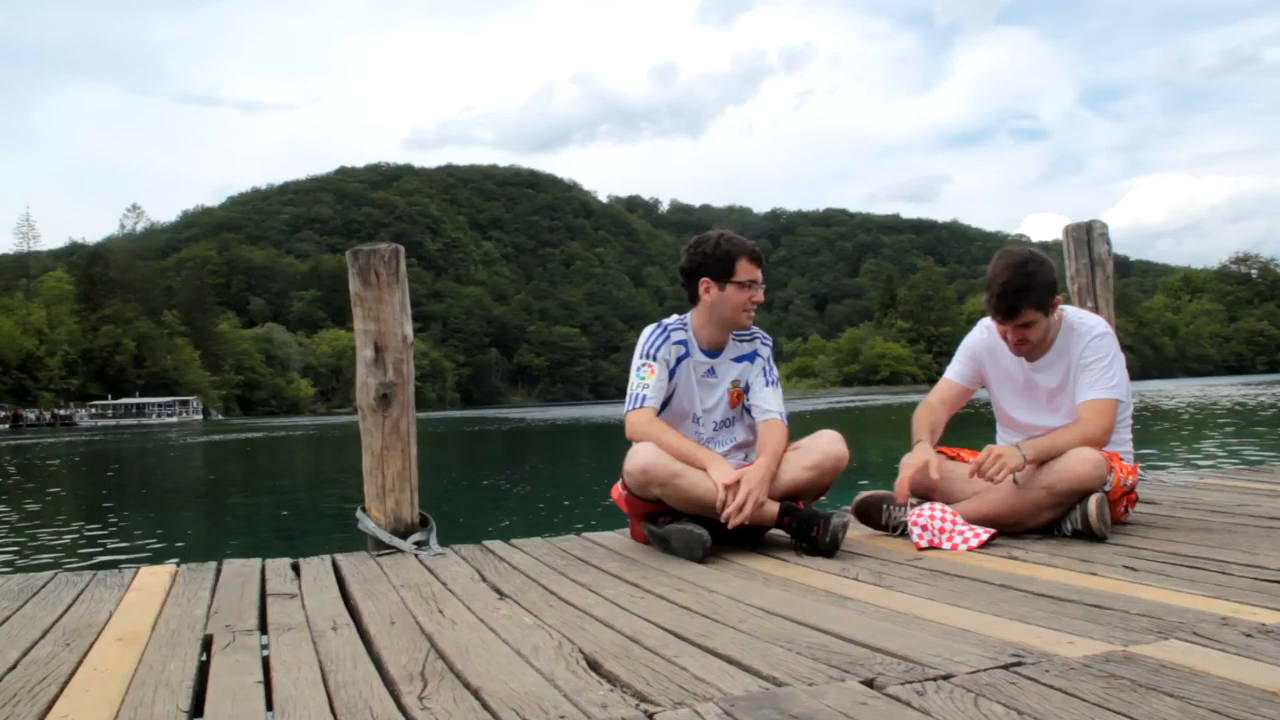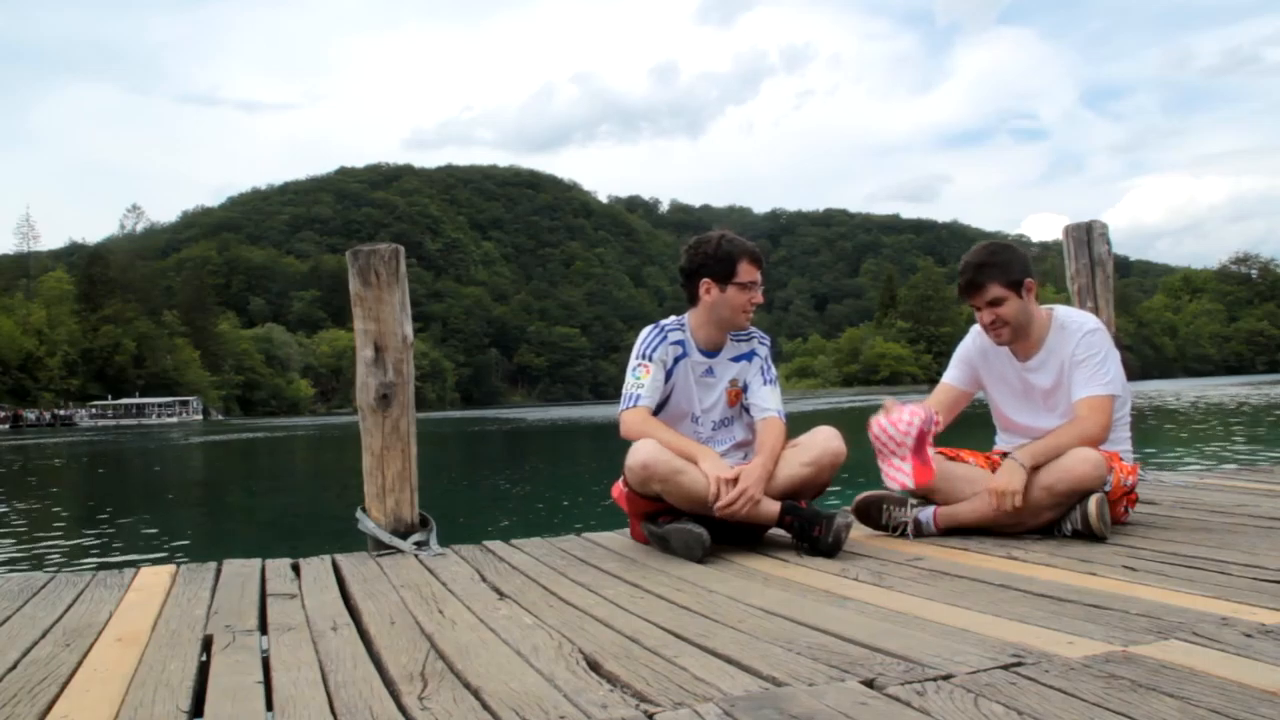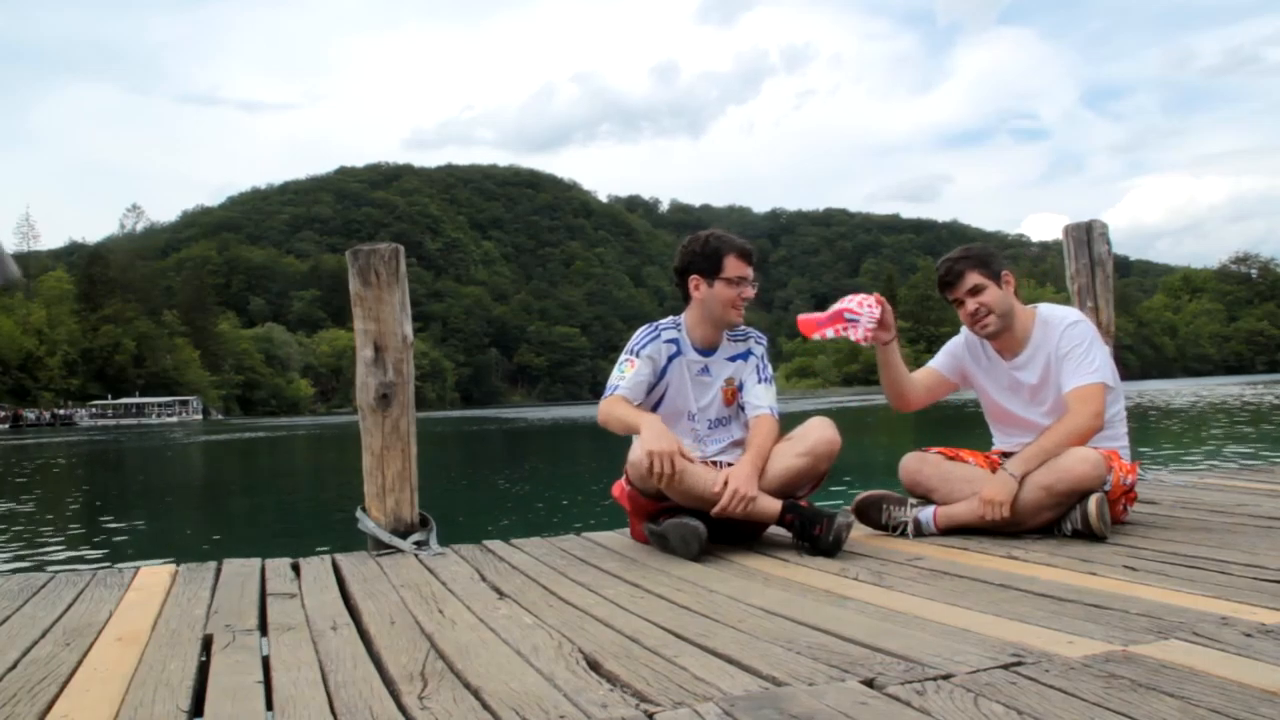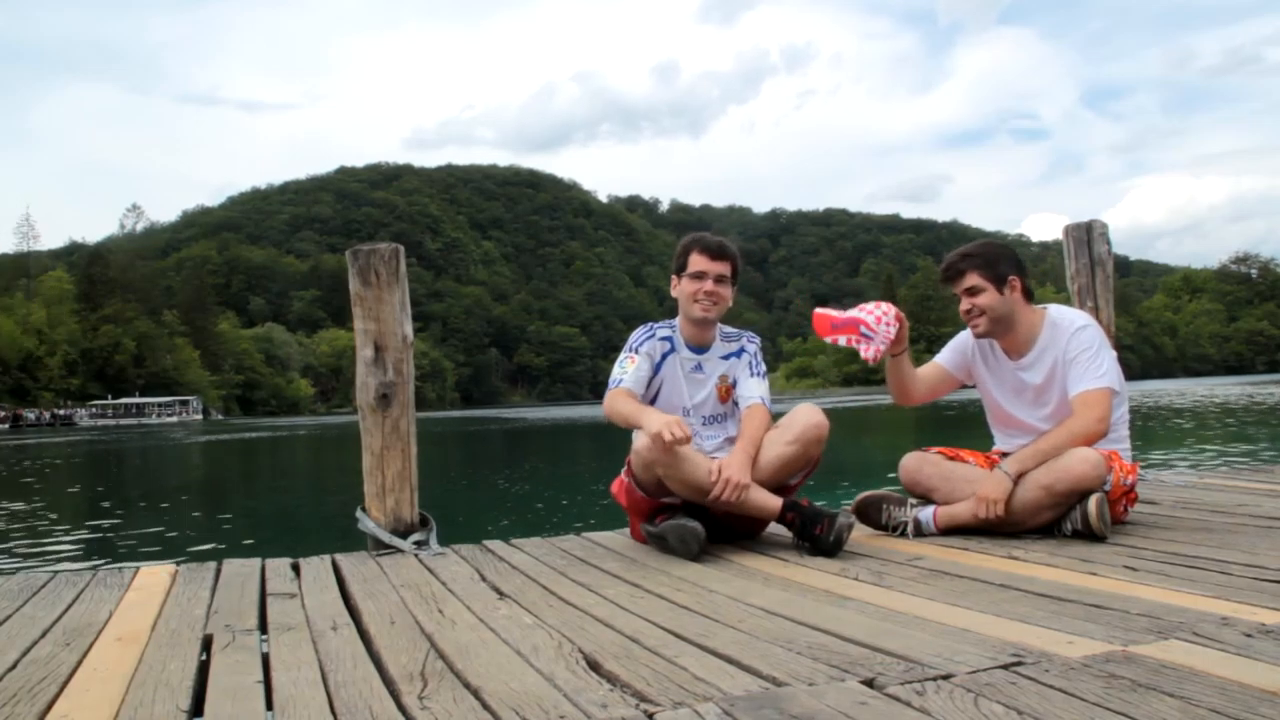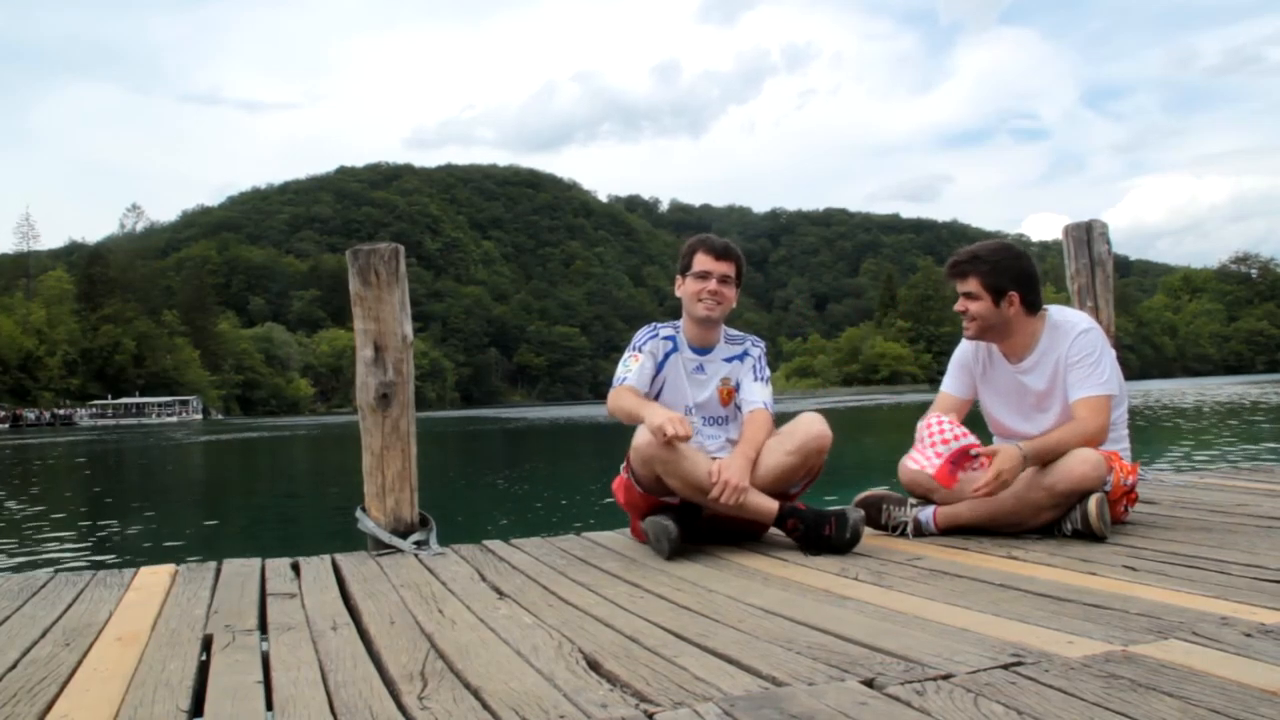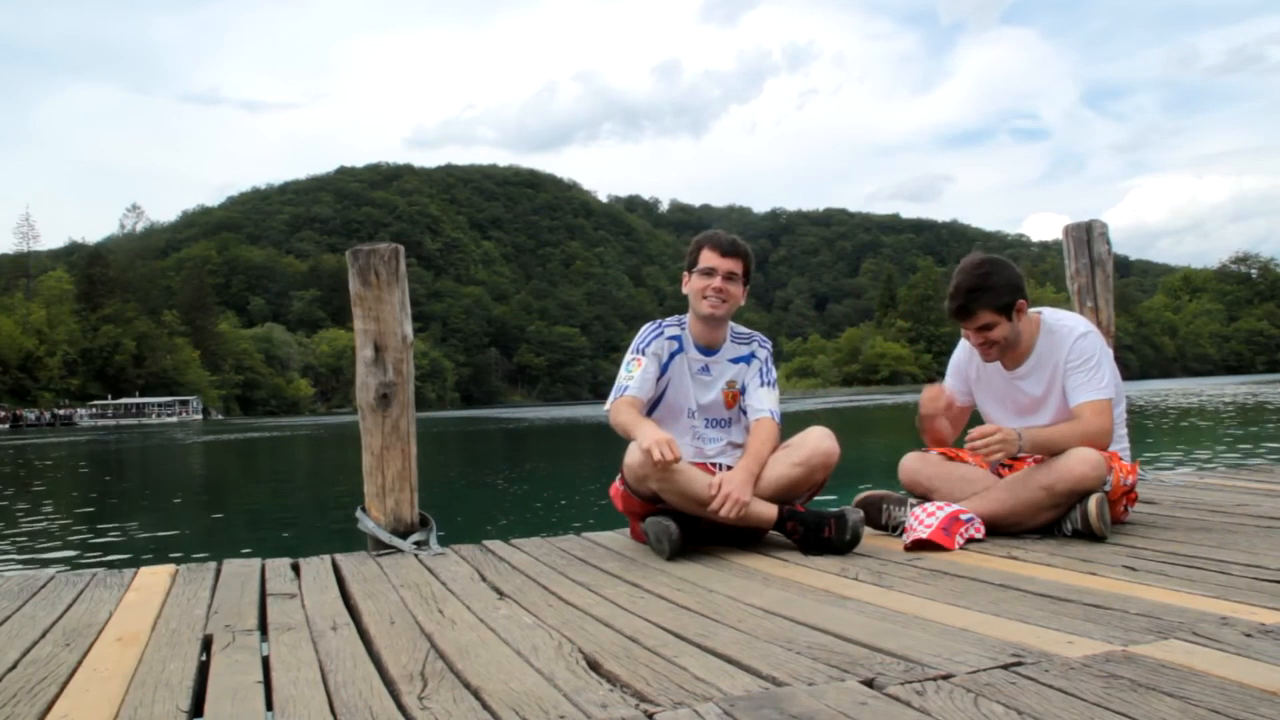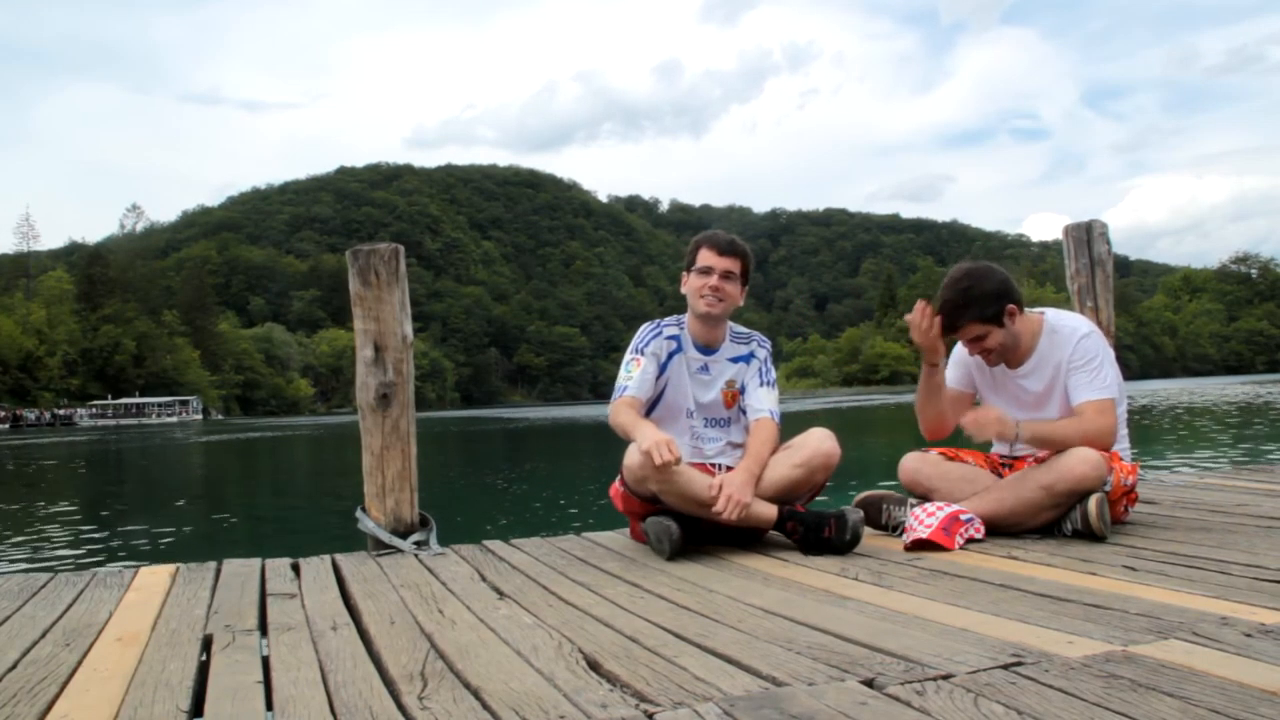
dt=0.5s
person 1, frame 1
left shoulder: (756, 346)
right shoulder: (661, 338)
left elbow: (772, 419)
right elbow: (638, 423)
left wrist: (761, 470)
right wrist: (713, 463)
left hip: (739, 480)
right hip: (674, 483)
left knee: (831, 447)
right knee: (642, 462)
left ankle: (690, 520)
right ankle: (793, 518)
person 1, frame 2
left shoulder: (754, 345)
right shoulder: (659, 340)
left elbow: (770, 419)
right elbow: (632, 422)
left wrist: (759, 468)
right wrist: (704, 456)
left hip: (737, 480)
right hip: (673, 484)
left knee: (828, 443)
right knee: (645, 457)
left ankle: (689, 521)
right ankle: (794, 517)
person 1, frame 3
left shoulder: (751, 345)
right shoulder: (654, 340)
left elbow: (764, 417)
right elbow: (609, 409)
left wrist: (748, 467)
right wrist: (649, 423)
left hip: (731, 481)
right hip: (672, 483)
left knee: (823, 434)
right knee: (645, 455)
left ankle: (692, 519)
right ankle: (795, 516)
person 1, frame 4
left shoulder: (745, 346)
right shoulder: (649, 340)
left elbow: (757, 409)
right elbow: (614, 402)
left wrist: (741, 456)
right wrist: (650, 416)
left hip: (728, 476)
right hip: (664, 489)
left knee: (810, 419)
right knee: (652, 444)
left ankle: (685, 520)
right ankle: (796, 515)
person 1, frame 5
left shoulder: (749, 350)
right shoulder: (654, 339)
left elbow: (759, 415)
right elbow: (618, 399)
left wrist: (741, 459)
right wrist: (651, 409)
left hip: (732, 482)
right hip: (665, 489)
left knee: (814, 429)
right knee: (649, 440)
left ankle: (684, 521)
right ankle: (795, 519)
person 1, frame 6
left shoulder: (755, 349)
right shoulder: (657, 337)
left elbow: (765, 422)
right elbow: (621, 409)
left wrist: (744, 473)
right wrist: (646, 430)
left hip: (732, 481)
right hip: (667, 487)
left knee: (822, 444)
right knee: (642, 458)
left ankle: (686, 523)
right ankle: (794, 522)
person 1, frame 7
left shoulder: (753, 349)
right shoulder: (656, 337)
left elbow: (765, 421)
right elbow: (621, 409)
left wrist: (745, 475)
right wrist: (645, 431)
left hip: (731, 480)
right hip: (666, 486)
left knee: (822, 445)
right knee: (641, 459)
left ankle: (687, 523)
right ankle: (793, 522)
person 2, frame 1
left shoulder: (1092, 335)
right shoulder: (984, 336)
left elbow: (1095, 430)
right elbow: (937, 404)
left wrist: (1023, 451)
right wrist: (921, 446)
left hip: (1096, 467)
right hip: (1014, 468)
left knee: (1083, 465)
right knee: (912, 466)
right ankle: (1064, 513)
person 2, frame 2
left shoulder: (1083, 333)
right shoulder: (978, 342)
left elbow: (1093, 428)
right elbow: (936, 410)
left wrist: (1021, 461)
left hip: (1097, 467)
right hip: (1011, 467)
left knee: (1082, 466)
left ankle: (929, 519)
right ankle: (1062, 512)
person 2, frame 3
left shoulder: (1068, 327)
right shoulder: (967, 346)
left elbow: (1087, 418)
right elbow: (906, 399)
left wrist: (1012, 471)
right wrist: (886, 341)
left hip: (1094, 462)
right hip: (1013, 465)
left knee: (1081, 465)
right knee: (914, 466)
left ankle: (927, 518)
right ankle: (1060, 511)
person 2, frame 4
left shoulder: (1076, 331)
right shoulder: (973, 342)
left elbow: (1093, 423)
right elbow: (910, 394)
left wrist: (1008, 470)
right wrist: (896, 349)
left hip: (1093, 467)
right hip: (1015, 468)
left knee: (1082, 466)
right knee: (915, 467)
left ankle: (927, 519)
right ankle: (1061, 511)
person 2, frame 5
left shoulder: (1077, 334)
right shoulder: (974, 346)
left elbow: (1092, 429)
right elbow: (936, 418)
left wrist: (1022, 455)
left hip: (1095, 467)
right hip: (1015, 468)
left knee: (1083, 467)
right knee: (913, 468)
left ankle: (926, 518)
right ankle: (1061, 512)
person 2, frame 6
left shoulder: (1075, 337)
right shoulder: (970, 351)
left elbow: (1097, 432)
right elbow: (942, 437)
left wrist: (1020, 440)
right wrist: (929, 417)
right hip: (1015, 472)
left knee: (1083, 465)
right knee: (913, 468)
right ankle: (1061, 513)
person 2, frame 7
left shoulder: (1076, 337)
right shoulder: (971, 351)
left elbow: (1103, 434)
right elbow: (934, 430)
left wrist: (1018, 430)
right wrist: (931, 361)
left hip: (1086, 468)
right hip: (1012, 470)
left knee: (1085, 464)
right knee: (915, 466)
right ankle: (1060, 512)
